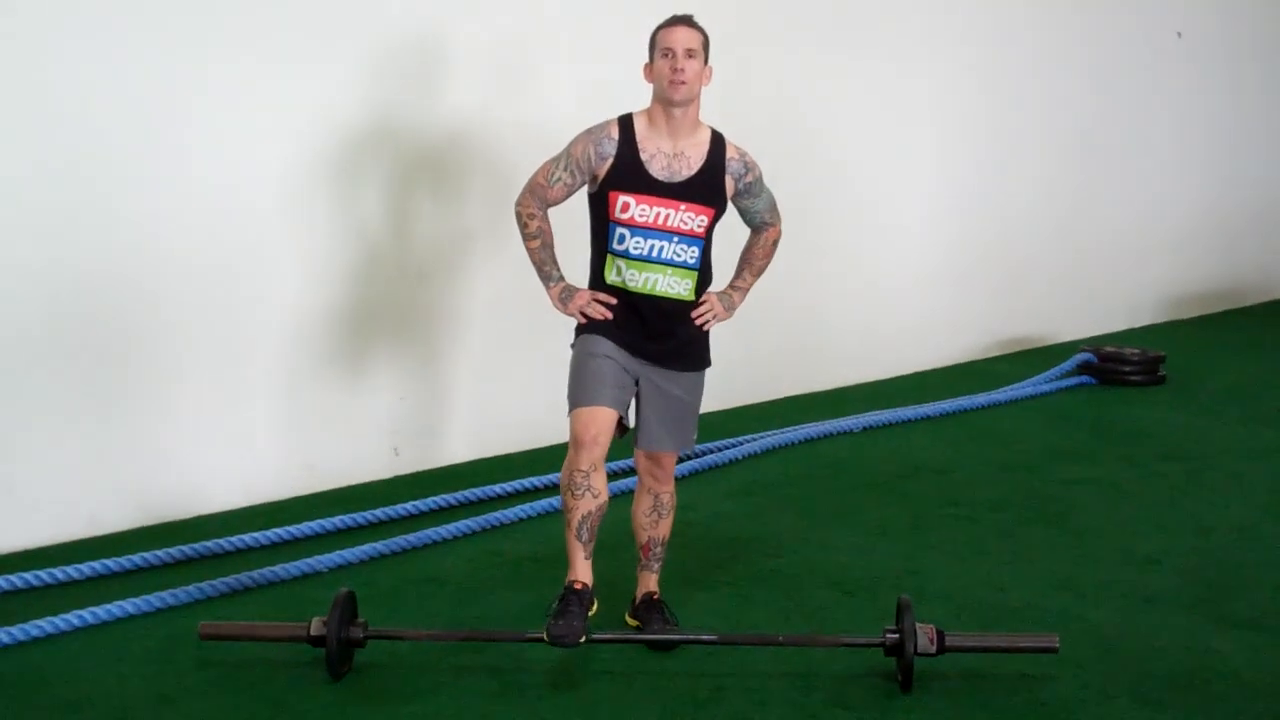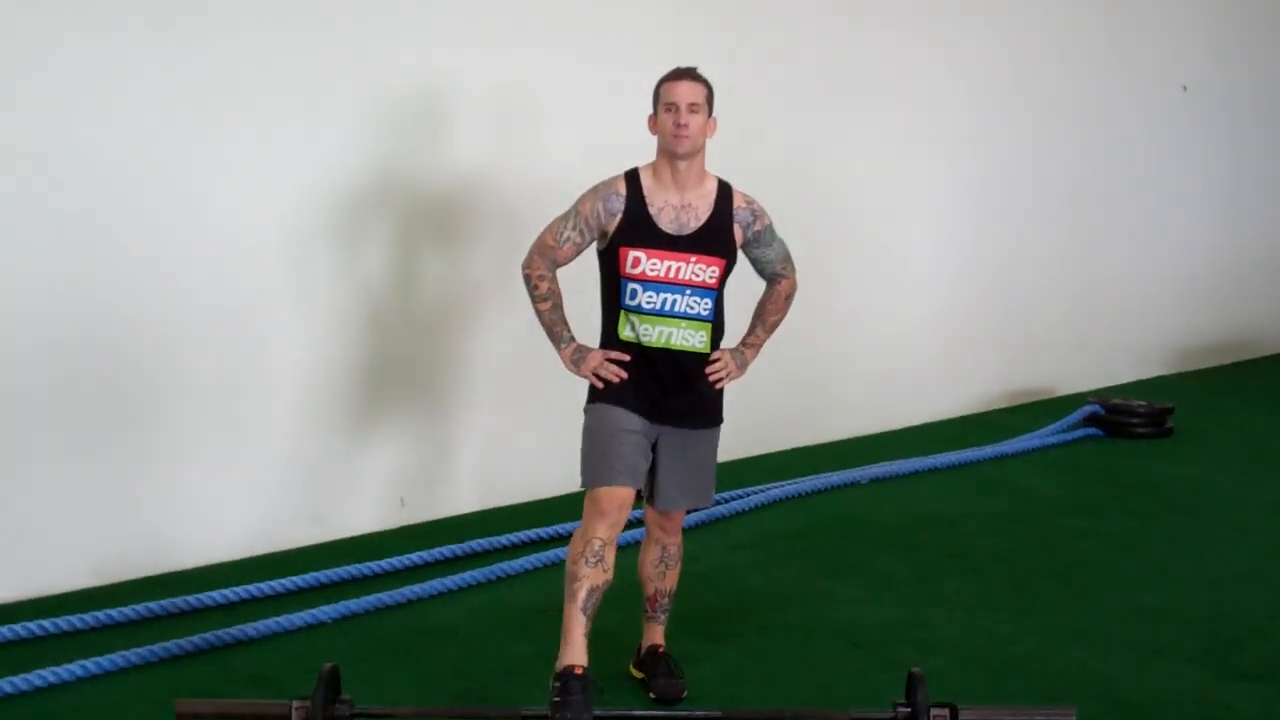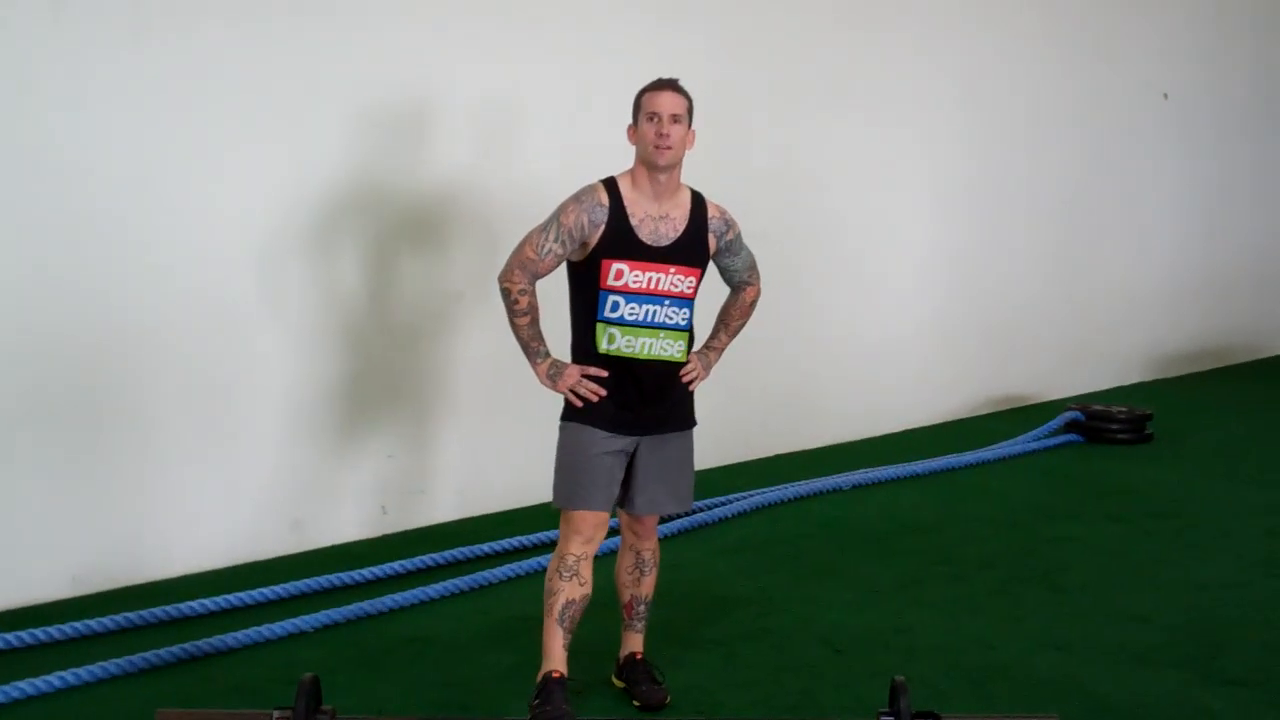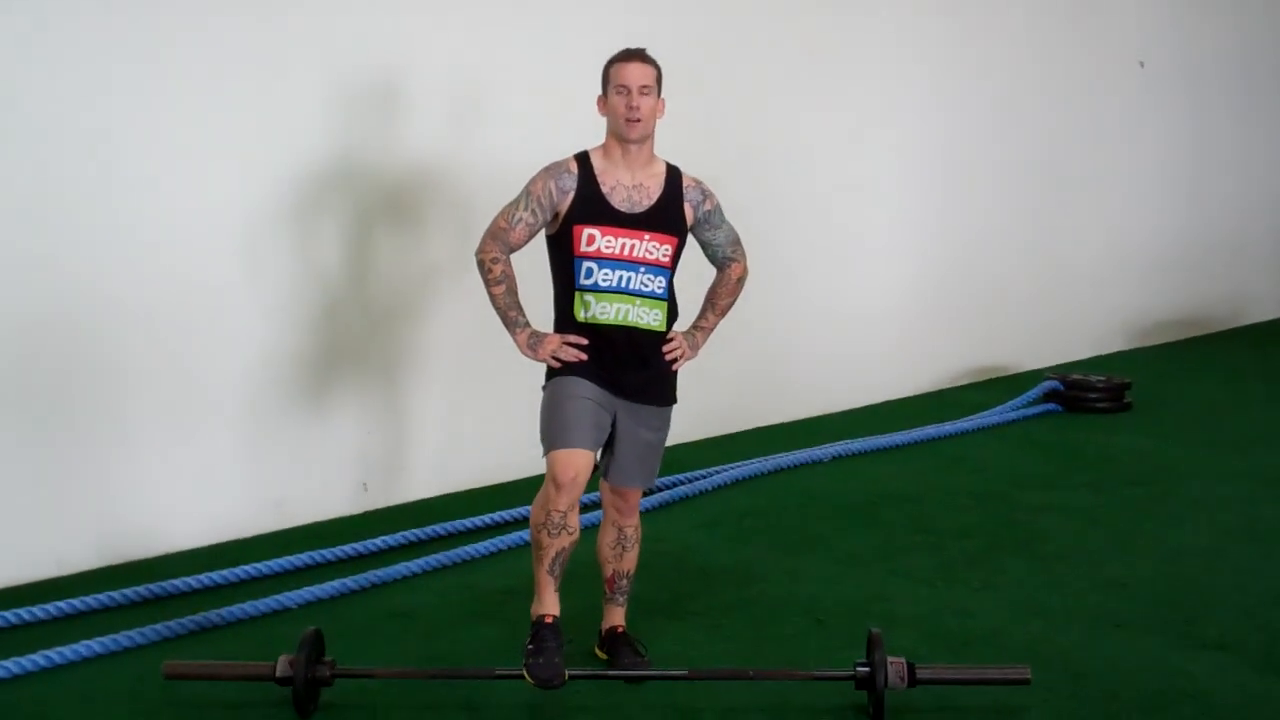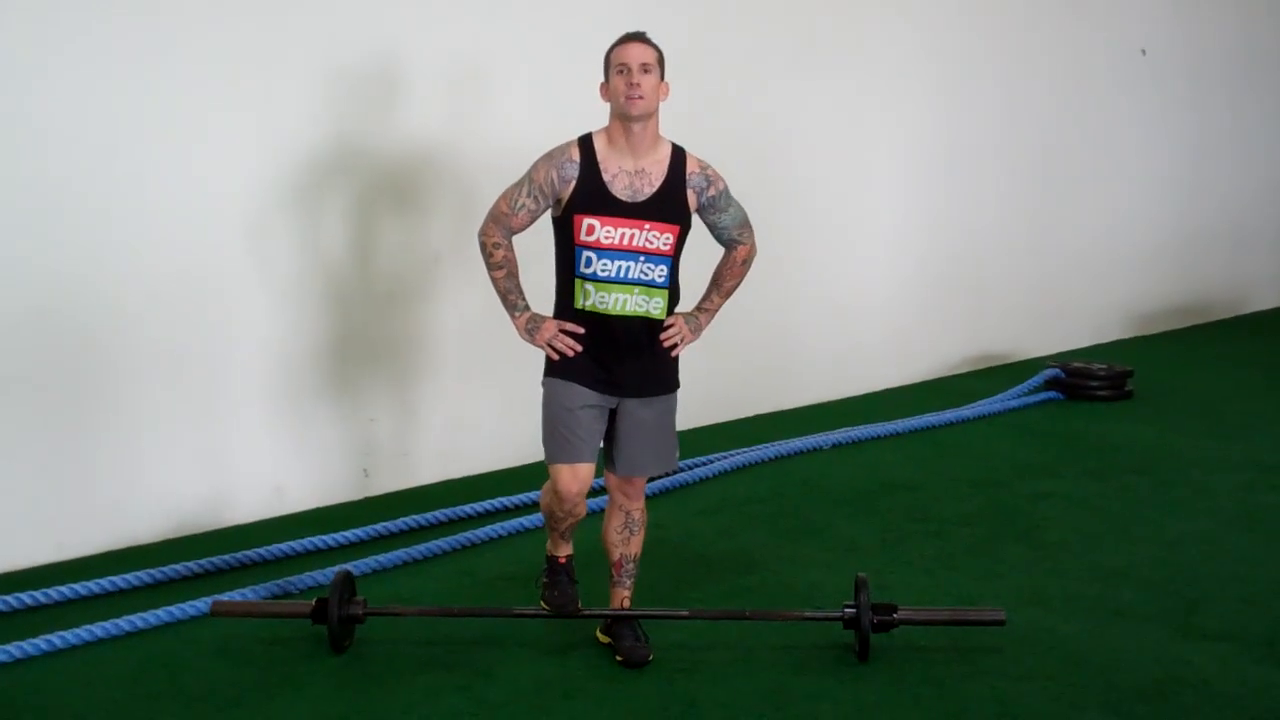
dt=1s
person 1, frame 1
left shoulder: (731, 162)
right shoulder: (605, 142)
left elbow: (768, 226)
right elbow: (530, 202)
left wrist: (733, 296)
right wrist: (556, 287)
left hip: (680, 342)
right hip: (607, 329)
left knee: (658, 467)
right knee: (589, 440)
left ankle: (648, 595)
right ankle: (578, 584)
person 1, frame 2
left shoulder: (740, 211)
right shoulder: (613, 198)
left elbow: (784, 278)
right elbow: (538, 262)
left wrist: (746, 352)
right wrist: (569, 349)
left hip: (694, 399)
right hip: (620, 391)
left knee: (668, 522)
right knee: (605, 513)
left ankle: (652, 647)
person 1, frame 3
left shoulder: (713, 221)
right shoulder: (592, 208)
left elbow: (748, 285)
right elbow: (515, 276)
left wrist: (709, 355)
right wrist: (545, 366)
left hip: (668, 408)
right hip: (598, 405)
left knee: (643, 529)
right knee: (582, 535)
left ankle: (632, 656)
person 1, frame 4
left shoulder: (690, 193)
right shoulder: (563, 179)
left elbow: (734, 263)
right elbow: (492, 248)
left wrist: (698, 335)
right wrist: (524, 334)
left hip: (649, 377)
right hip: (579, 367)
left knee: (624, 501)
right knee: (566, 478)
left ankle: (615, 627)
right ankle: (545, 616)
person 1, frame 5
left shoulder: (696, 177)
right shoulder: (565, 164)
left elbow: (742, 243)
right elbow: (494, 231)
left wrist: (700, 317)
right wrist: (523, 318)
left hip: (649, 366)
right hip: (577, 361)
left knee: (630, 488)
right knee: (569, 485)
left ankle: (620, 613)
right ankle: (559, 557)
